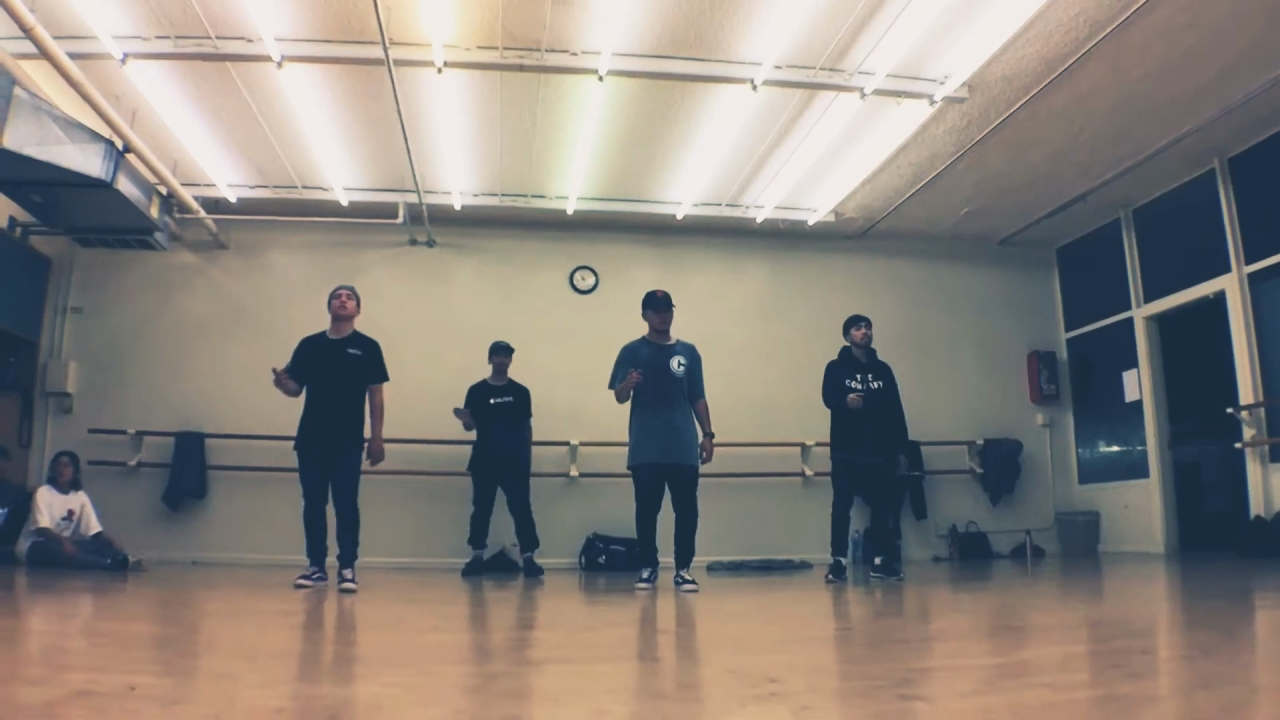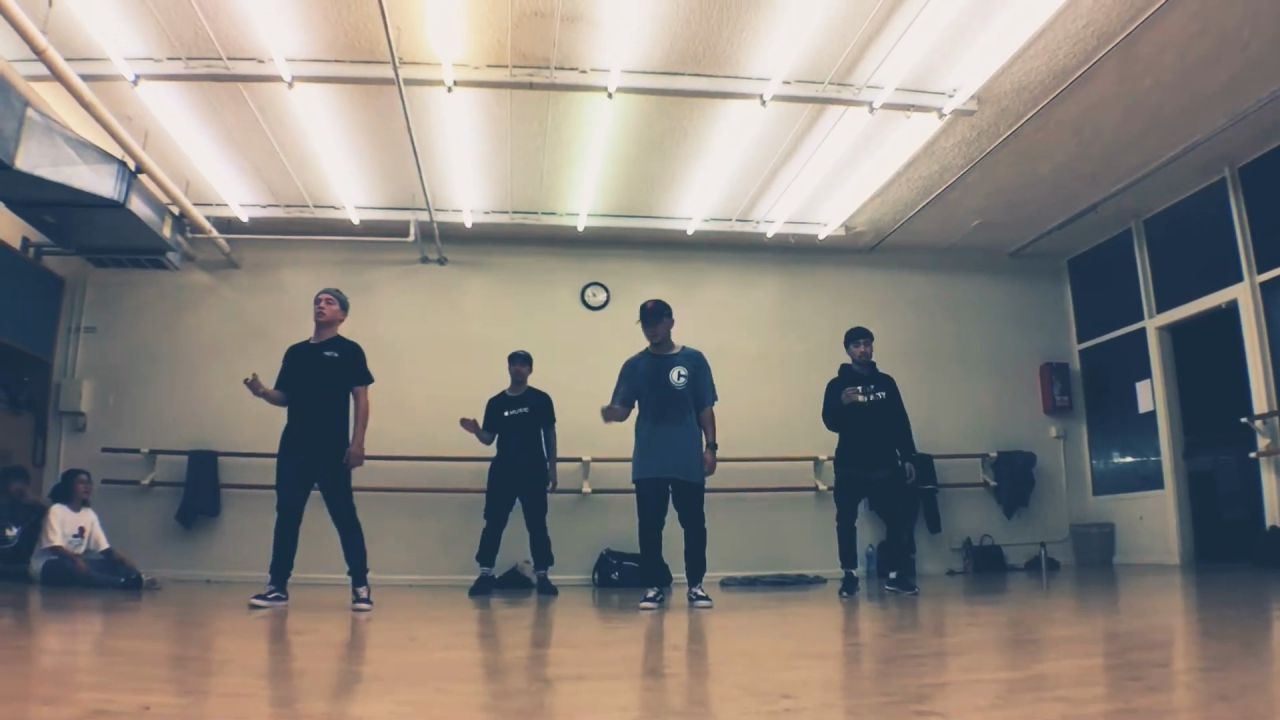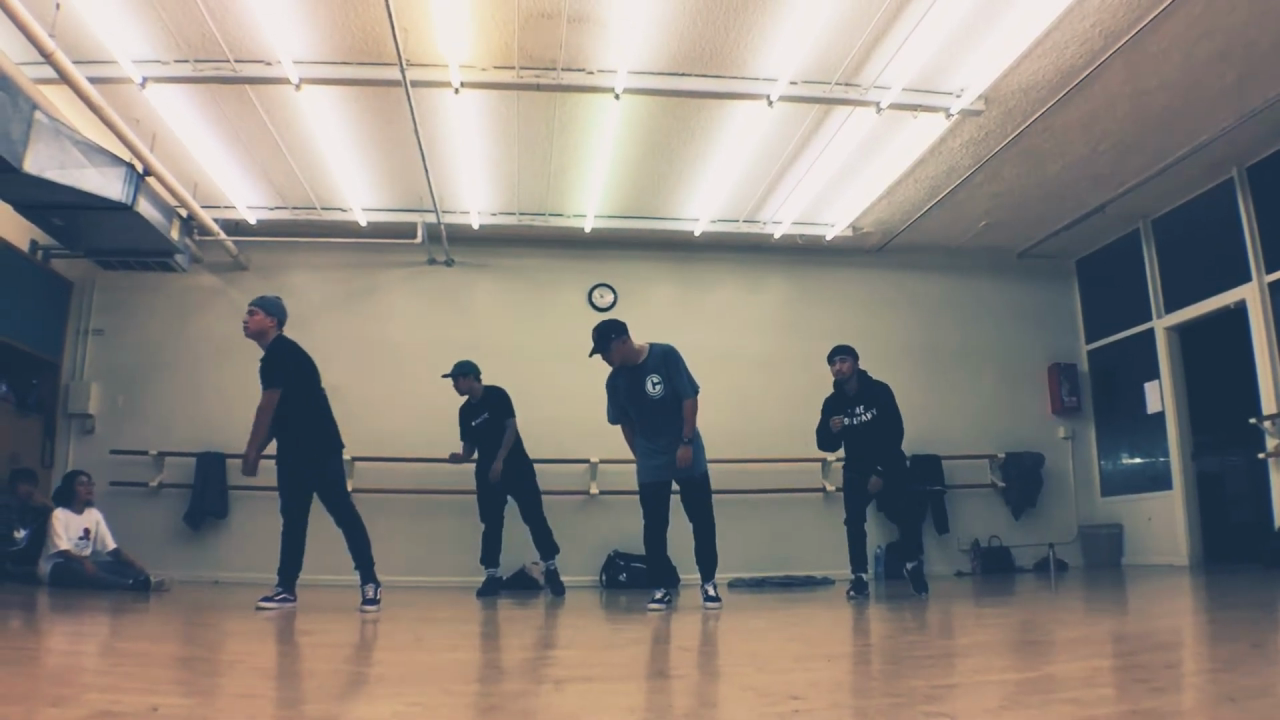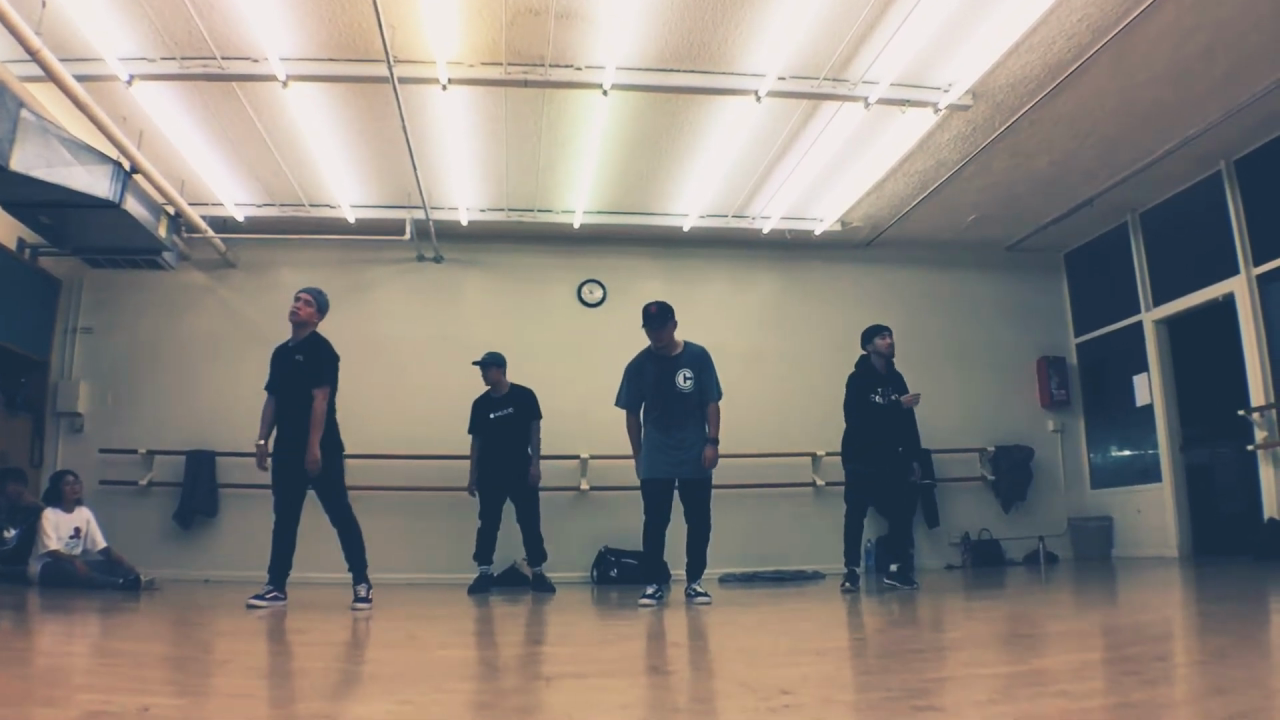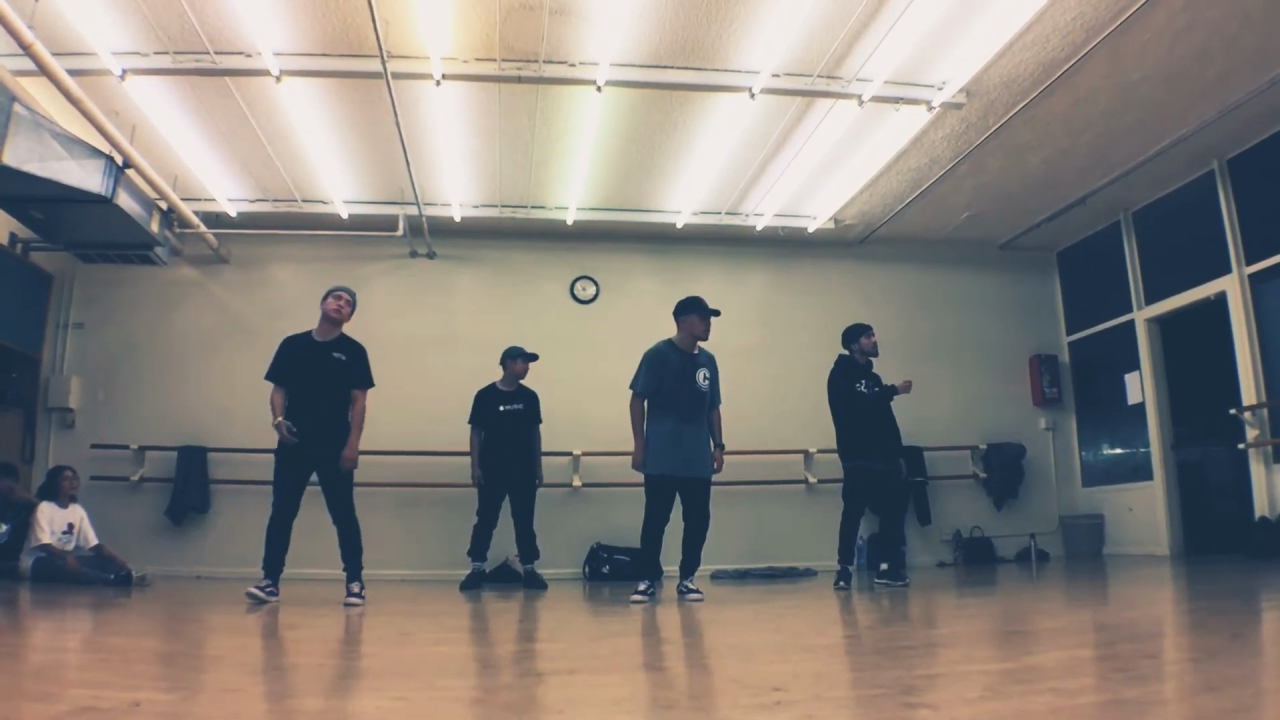
dt=1s
person 1, frame 1
left shoulder: (367, 347)
right shoulder: (309, 345)
left elbow: (375, 394)
right elbow: (295, 388)
left wrist: (377, 436)
right wrist: (282, 382)
left hip: (348, 439)
right hip: (311, 436)
left knee: (346, 502)
right knee: (314, 502)
left ankle: (347, 568)
right ankle: (317, 566)
person 1, frame 2
left shoulder: (349, 351)
right shoulder: (295, 353)
left elbow: (361, 398)
right elbow: (284, 398)
left wrist: (357, 442)
right wrist: (261, 392)
left hip: (333, 450)
right hip: (293, 447)
left knee: (344, 516)
right knee: (287, 516)
left ankle: (360, 586)
right ankle: (277, 586)
person 1, frame 3
left shoulder: (283, 353)
right shoulder: (274, 357)
left elbow: (268, 409)
left wrist: (252, 452)
right wrist: (258, 451)
left hip: (320, 447)
right hip: (293, 450)
left knee: (344, 513)
right knee: (293, 519)
left ankle: (370, 583)
right ankle: (286, 588)
person 1, frame 4
left shoulder: (321, 349)
right shoulder: (280, 352)
left elbow: (321, 399)
right elbow: (272, 400)
left wrist: (315, 446)
right wrist: (262, 441)
left hip: (321, 449)
right hip: (287, 449)
left knee: (340, 514)
right knee: (284, 518)
left ankle: (362, 583)
right ankle: (276, 586)
person 1, frame 5
left shoulder: (353, 351)
right shoulder: (291, 345)
left elbow: (358, 401)
right elbow: (279, 388)
left wrist: (353, 443)
right wrist: (279, 419)
left hip: (335, 446)
right hip: (294, 443)
left knee: (343, 514)
right knee: (282, 511)
left ankle: (354, 581)
right ankle: (270, 580)
person 2, frame 1
left shoulder: (688, 352)
right shoulder: (632, 351)
left elbow: (698, 397)
right elbow: (619, 397)
left wrist: (707, 434)
right wrist: (627, 385)
left hip: (683, 446)
right hip: (645, 447)
left knee: (687, 508)
right knee: (647, 508)
left ankle: (683, 569)
right ankle: (648, 567)
person 2, frame 2
left shoulder: (694, 360)
right shoulder: (634, 365)
left elbow: (706, 408)
right elbow: (624, 411)
left wrist: (711, 446)
right wrist: (613, 412)
left hip: (688, 460)
right hip: (648, 462)
left knee: (693, 523)
right knee: (650, 525)
left ankle: (696, 585)
right ankle: (654, 586)
person 2, frame 3
left shoulder: (665, 355)
right shoulder: (615, 380)
left elbow: (690, 398)
left wrist: (686, 442)
right wrist: (640, 456)
left hip: (686, 453)
right hip: (651, 462)
left knee: (702, 519)
right knee: (654, 526)
left ankle: (708, 582)
right ankle: (662, 588)
person 2, frame 4
left shoulder: (698, 356)
right shoulder: (638, 366)
left elbow: (712, 403)
right elbow: (632, 414)
left wrist: (712, 442)
right wrist: (638, 455)
left hip: (695, 457)
right hip: (656, 460)
left knee: (699, 521)
right knee: (655, 522)
left ankle: (694, 581)
right ankle: (654, 583)
person 2, frame 5
left shoulder: (708, 360)
right shoulder: (658, 355)
right elbow: (637, 400)
left wrist: (718, 446)
right wrist: (639, 445)
left hip: (698, 458)
right hip: (662, 457)
left knee: (698, 520)
right knee: (655, 519)
left ankle: (687, 579)
right ankle: (648, 579)
person 3, frame 1
left shoulder: (883, 370)
right shoulder: (836, 368)
left elbow: (896, 411)
right elbow: (829, 397)
left wrist: (899, 448)
right wrist: (845, 400)
left hip: (879, 452)
right hip: (846, 452)
left knee: (882, 507)
right knee: (841, 507)
left ankle: (880, 560)
right ankle: (838, 561)
person 3, frame 2
left shoulder: (886, 382)
right shoulder: (838, 385)
left elbow: (900, 422)
right elbow: (830, 422)
left wrist: (907, 457)
right wrist: (842, 403)
left hip: (885, 465)
right hip: (850, 467)
left knee: (897, 518)
right knee: (845, 518)
left ankle: (896, 575)
right ankle: (849, 574)
person 3, frame 3
left shoulder: (879, 391)
right shoulder: (832, 403)
left elbow: (895, 433)
right elbow: (827, 445)
left wrist: (880, 471)
right wrist: (830, 431)
left hip: (890, 468)
right hip: (856, 471)
left knee: (906, 517)
right knee: (854, 521)
left ankle: (914, 566)
right ankle: (859, 577)
person 3, frame 4
left shoulder: (896, 378)
right shoulder: (858, 379)
left elbow: (907, 420)
right elbow: (860, 417)
left wrist: (913, 456)
right wrist: (897, 405)
left hip: (890, 460)
right hip: (860, 460)
left knee: (902, 511)
right knee: (855, 514)
left ankle: (896, 569)
right ankle: (852, 571)
person 3, frame 5
left shoulder: (874, 377)
right shoulder: (841, 374)
right elbow: (856, 406)
left wrist: (898, 453)
right wrist: (892, 391)
left hip: (883, 457)
right hip: (858, 457)
left knee: (894, 509)
right knee: (853, 511)
left ankle: (888, 567)
right ankle: (844, 569)
person 4, frame 1
left shoulder: (521, 392)
right shoulder: (476, 391)
left elbow: (526, 426)
right elbow: (469, 426)
left wrist: (527, 458)
right wrist: (465, 419)
left hip: (515, 460)
right hip: (485, 460)
left knee: (521, 508)
right knee: (482, 509)
left ankle: (528, 557)
right ankle: (477, 556)
person 4, frame 2
left shoulder: (541, 399)
right shoulder: (495, 402)
left elbow: (549, 434)
right elbow: (489, 438)
left wrist: (552, 467)
right wrist: (476, 431)
left hip: (533, 471)
right hip: (503, 470)
left knee: (537, 524)
right knee: (494, 522)
left ankle: (542, 575)
right ankle: (485, 574)
person 4, frame 3
left shoulder: (497, 395)
right shoulder: (465, 411)
left elbow: (511, 428)
right elbow: (470, 445)
left wrist: (500, 460)
right wrist: (462, 457)
left hip: (516, 466)
right hip: (486, 472)
left knee: (535, 517)
right knee: (492, 524)
left ankle: (550, 568)
right ankle: (492, 576)
person 4, frame 4
left shoulder: (524, 396)
right shoulder: (480, 404)
left elbow: (535, 430)
right elbow: (476, 441)
left wrist: (535, 464)
right wrist: (473, 475)
left hip: (522, 469)
right hip: (490, 472)
left knee: (530, 522)
right knee: (488, 523)
left ankle: (538, 572)
right ankle: (484, 573)
person 4, frame 5
left shoulder: (530, 397)
right shoulder: (485, 395)
left elbow: (535, 433)
right elbow: (476, 432)
left wrist: (538, 466)
right wrist: (475, 466)
left hip: (523, 468)
right hip: (492, 468)
left knee: (525, 520)
right knee: (486, 519)
left ankle: (529, 569)
right ankle: (477, 569)
